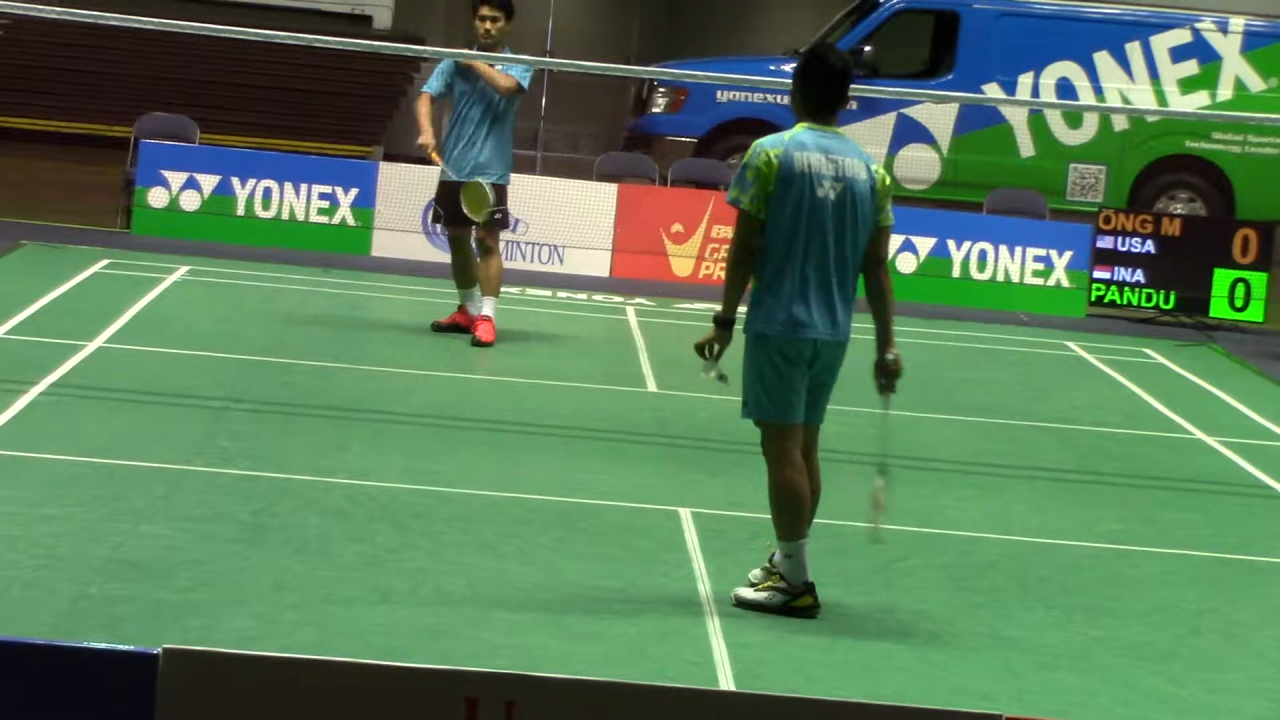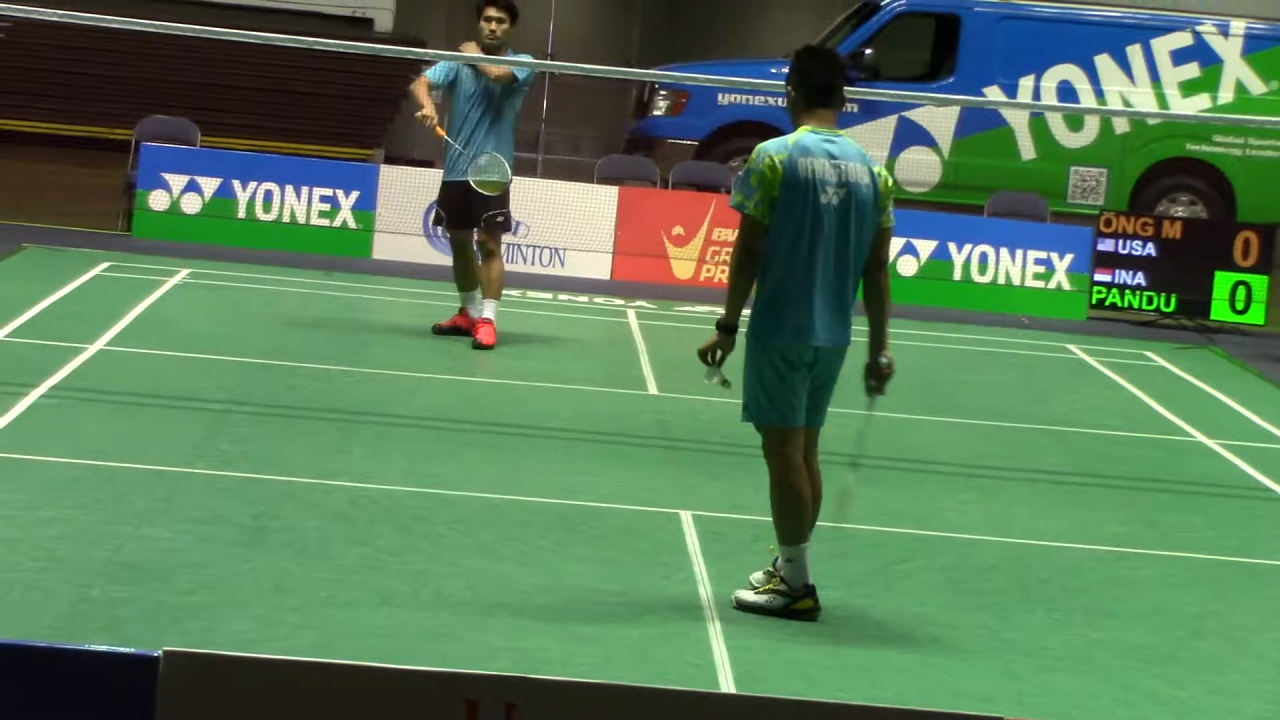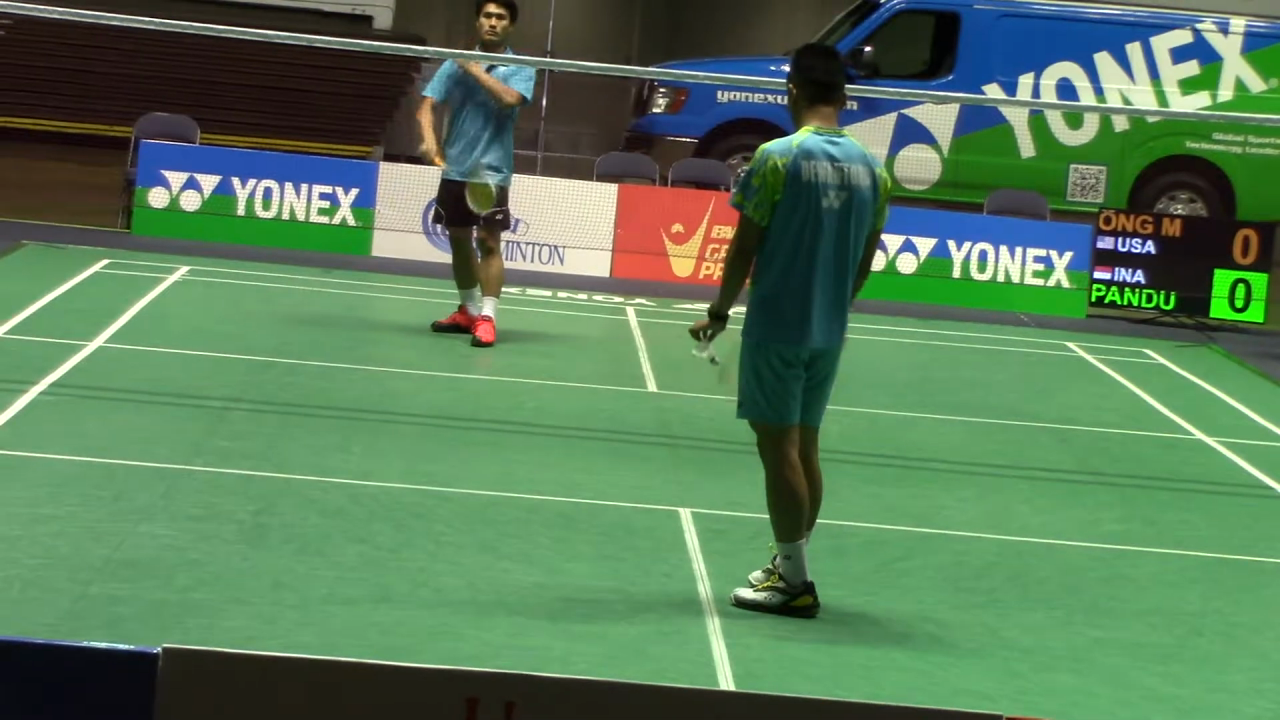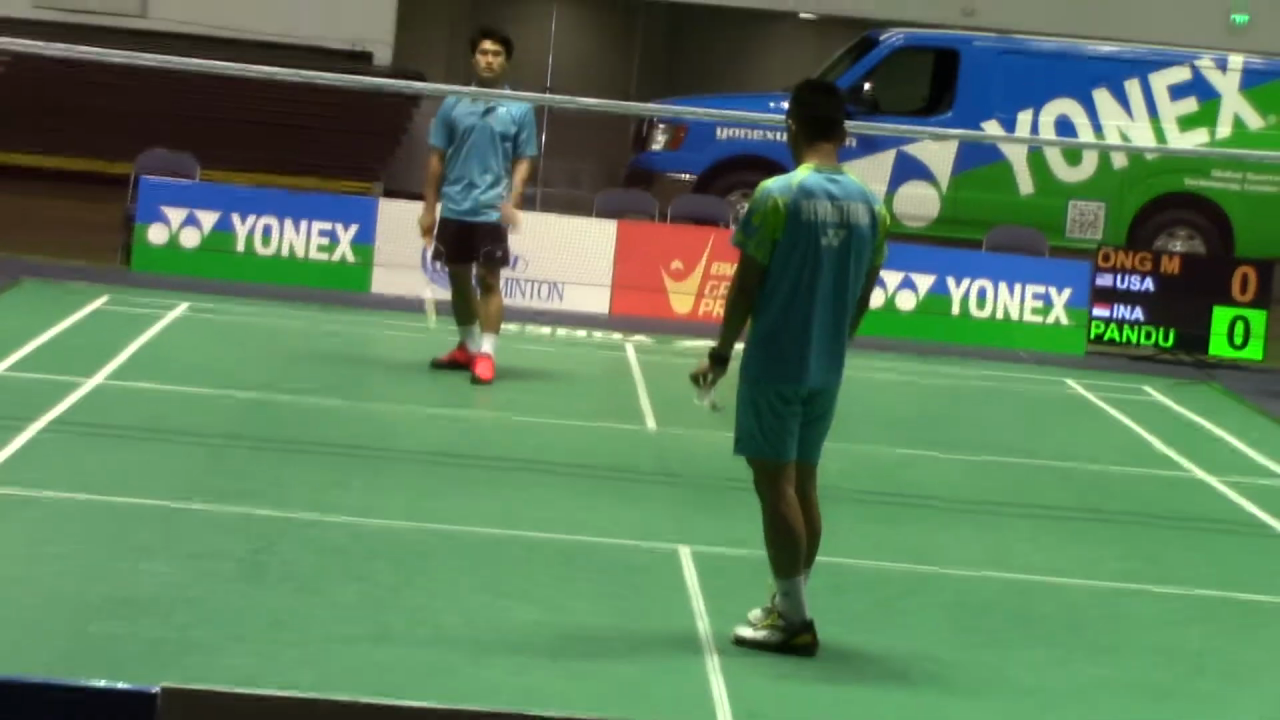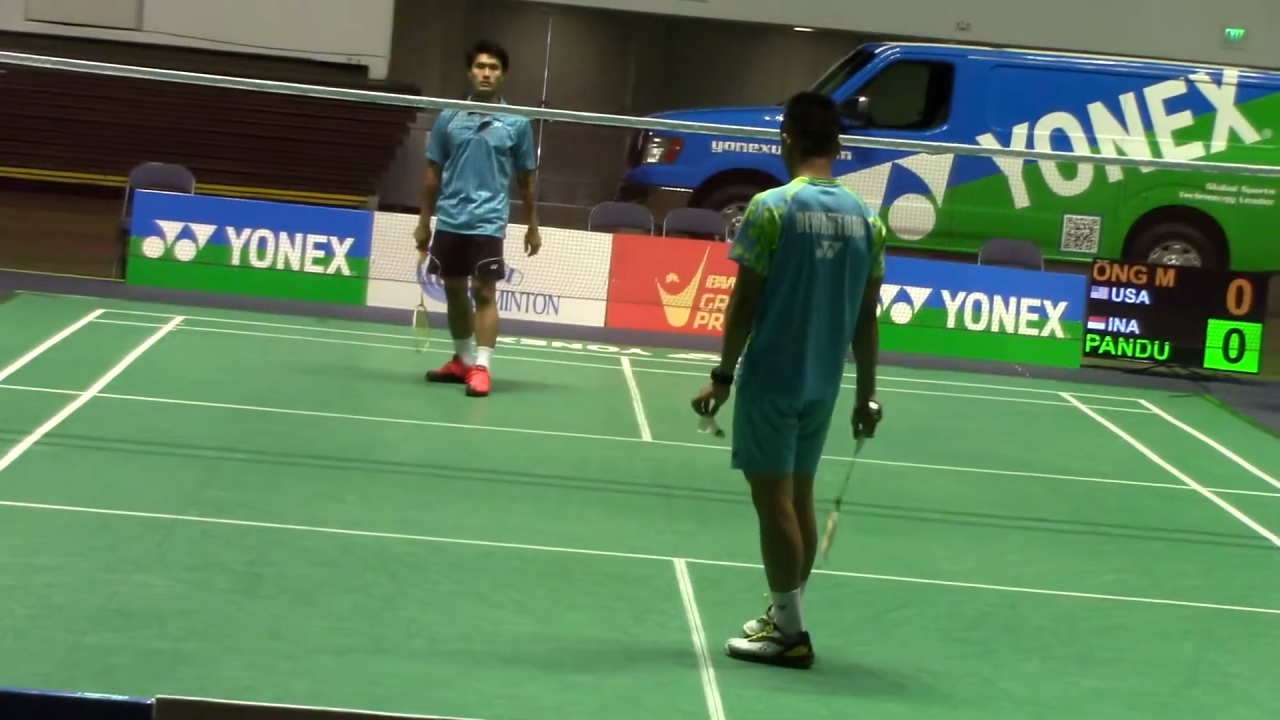
dt=0.3s
person 1, frame 1
left shoulder: (770, 152)
right shoulder: (869, 167)
left elbow: (745, 248)
right elbow: (876, 264)
left wrist: (724, 320)
right wrist: (886, 344)
left hip: (779, 324)
right hip: (833, 330)
left knee: (782, 447)
right knee: (803, 445)
left ankle: (794, 584)
right ankle: (787, 564)
person 1, frame 2
left shoulder: (774, 155)
right shoulder: (871, 169)
left elbow: (749, 251)
right elbow: (877, 266)
left wrist: (728, 325)
right wrist: (879, 346)
left hip: (780, 329)
right hip: (833, 335)
left knee: (783, 450)
right knee: (805, 449)
left ankle: (795, 586)
right ankle: (788, 567)
person 1, frame 3
left shoulder: (777, 156)
right shoulder: (872, 169)
left elbow: (745, 248)
right elbow: (863, 262)
left wrist: (718, 312)
left hip: (776, 328)
right hip: (828, 333)
left knee: (779, 447)
right knee: (804, 448)
left ankle: (795, 582)
right ankle: (788, 565)
person 1, frame 4
left shoulder: (778, 193)
right shoulder: (870, 206)
left elbow: (747, 286)
right elbow: (862, 297)
left wrist: (720, 353)
left hip: (774, 365)
right hip: (824, 369)
left knee: (775, 485)
right knee: (802, 484)
left ankle: (794, 619)
right ankle: (788, 604)
person 1, frame 5
left shoulder: (771, 206)
right shoulder: (865, 218)
left elbow: (745, 302)
right elbow: (867, 315)
left wrist: (722, 375)
right wrist: (866, 391)
left hip: (771, 378)
right hip: (822, 384)
left knee: (772, 498)
right knee: (798, 497)
left ankle: (789, 632)
right ankle: (783, 617)
person 2, frame 1
left shoulder: (518, 65)
right shoulder: (453, 63)
left elbow: (506, 87)
right elbow: (426, 96)
left wrist: (475, 62)
right wrist: (427, 130)
left hip: (491, 172)
right hip: (453, 168)
left knee: (487, 242)
right knee: (457, 239)
left ankle: (486, 317)
right ankle: (467, 310)
person 2, frame 2
left shoulder: (522, 64)
right shoulder: (457, 62)
left elbow: (496, 73)
right elbow: (419, 83)
left wrist: (474, 54)
right wrist: (427, 104)
right hip: (456, 170)
left knee: (489, 245)
right knee: (459, 242)
left ankle: (487, 320)
right ankle: (469, 313)
person 2, frame 3
left shoulder: (522, 67)
right shoulder: (455, 64)
left elbow: (511, 99)
right elbow: (428, 103)
left wrist: (476, 71)
right wrist: (429, 138)
left hip: (493, 172)
right hip: (454, 169)
left knee: (489, 242)
right knee: (459, 240)
left ankle: (487, 317)
right ankle: (468, 310)
person 2, frame 4
left shoulder: (520, 109)
right shoulder: (452, 104)
left elbow: (523, 162)
right elbow: (437, 159)
left wrist: (511, 202)
right wrist: (429, 209)
left hip: (491, 211)
right hip: (453, 209)
left knee: (488, 280)
right knee: (458, 278)
left ankle: (486, 355)
right ankle: (467, 347)
person 2, frame 5
left shoulder: (517, 123)
right shoulder: (448, 118)
left elbow: (526, 178)
right elbow: (433, 172)
left wrist: (532, 226)
right wrist: (424, 222)
left hip: (488, 223)
right hip: (448, 221)
left knee: (484, 292)
right knee: (454, 291)
left ankle: (481, 367)
right ankle: (462, 360)
